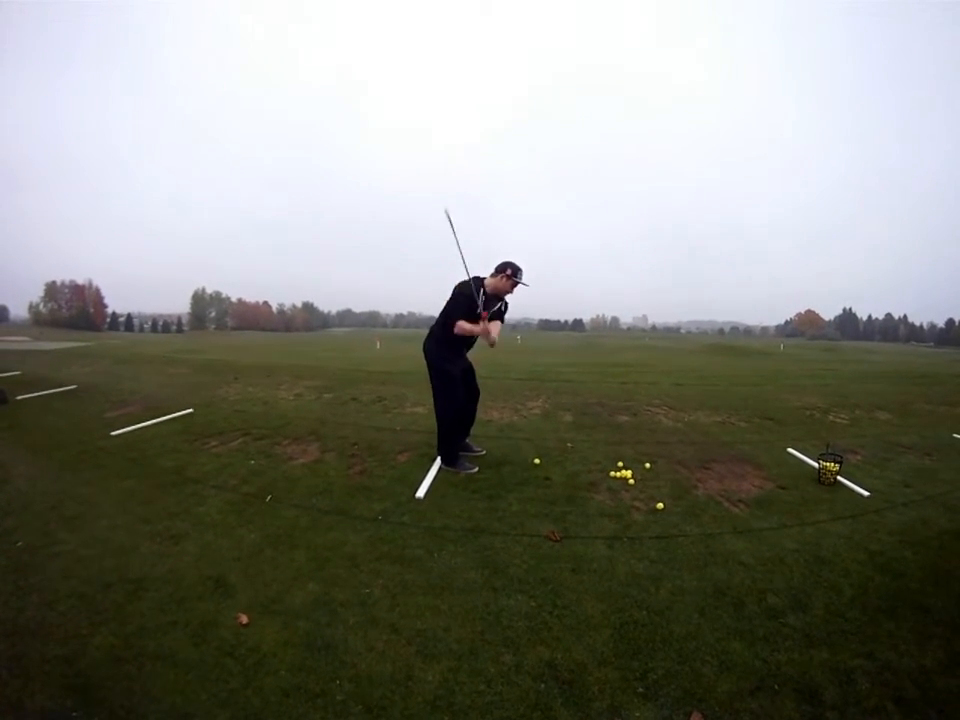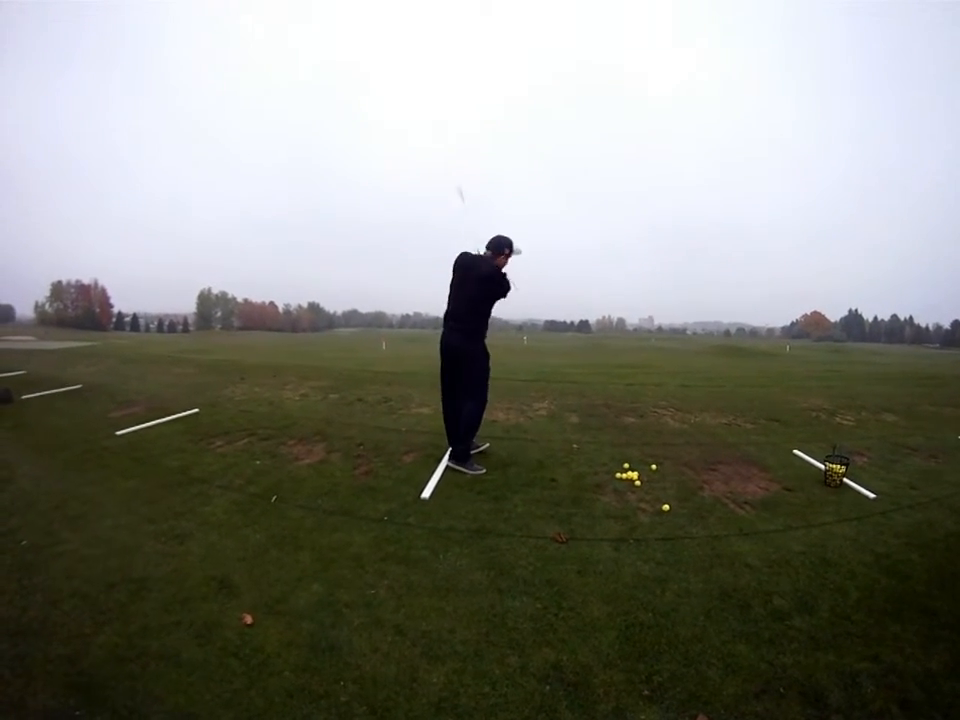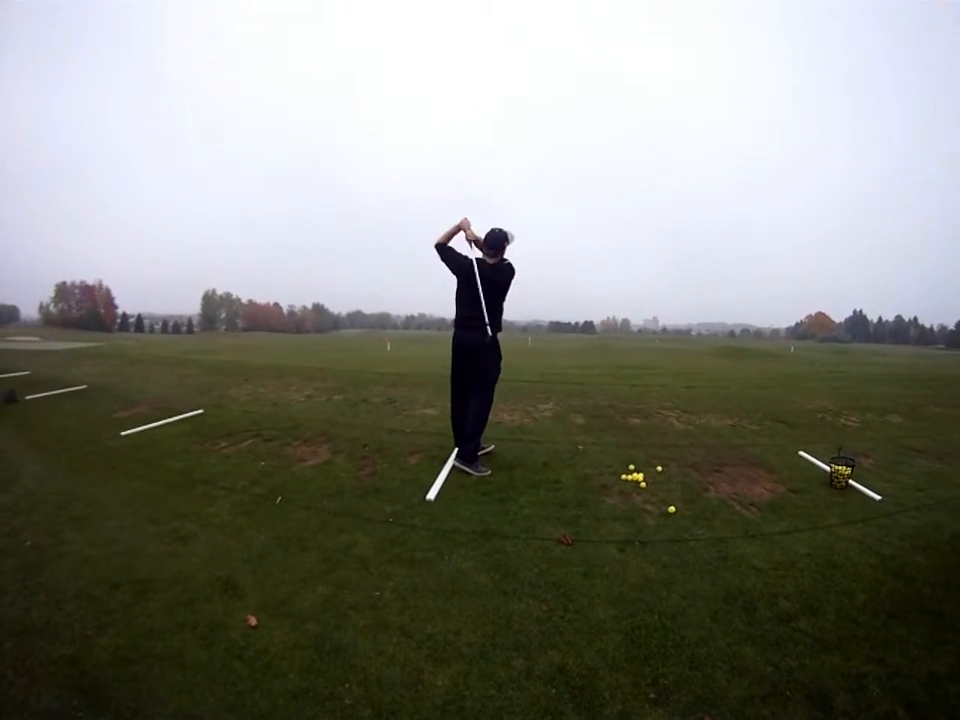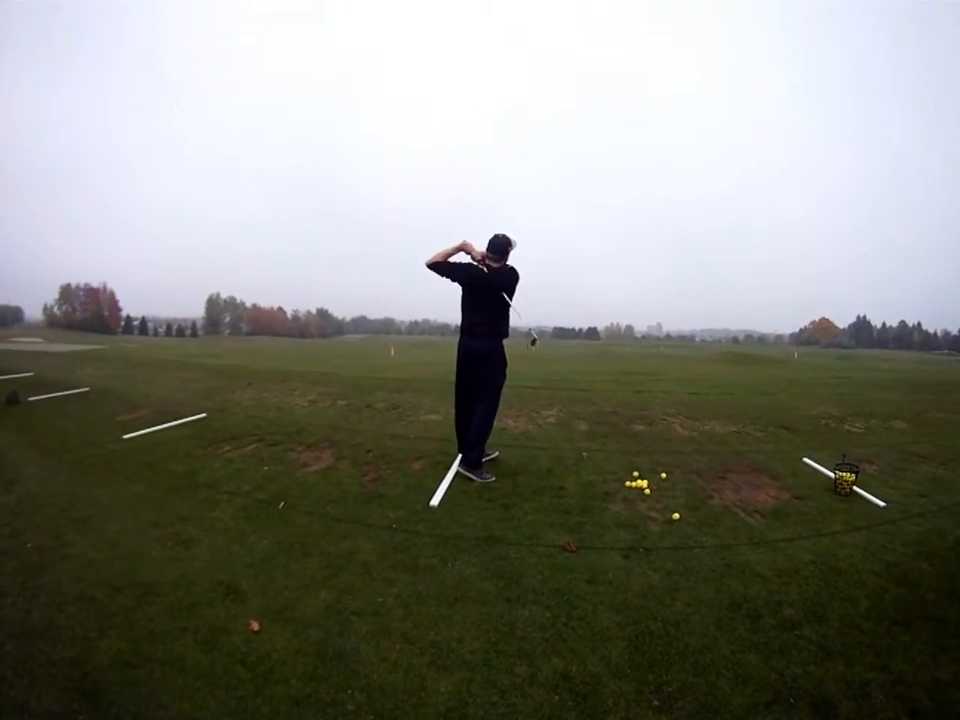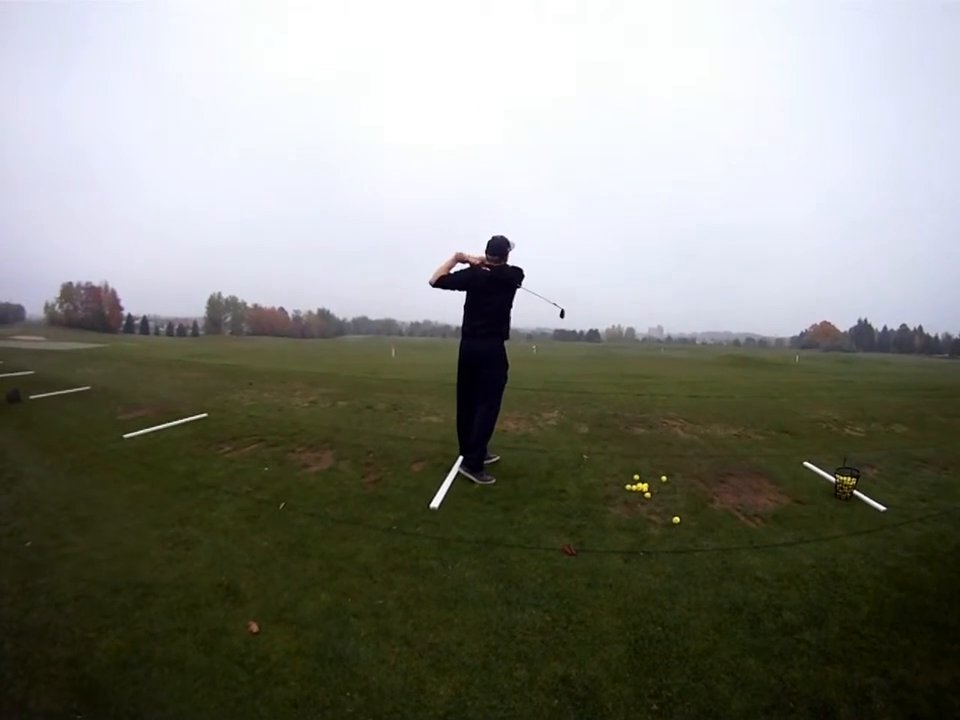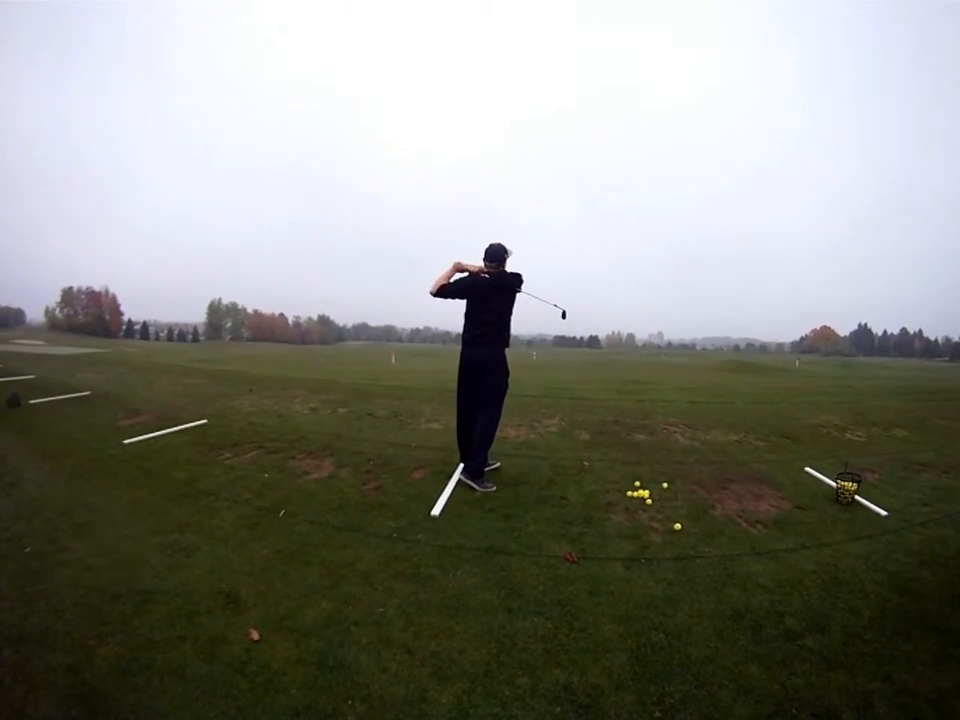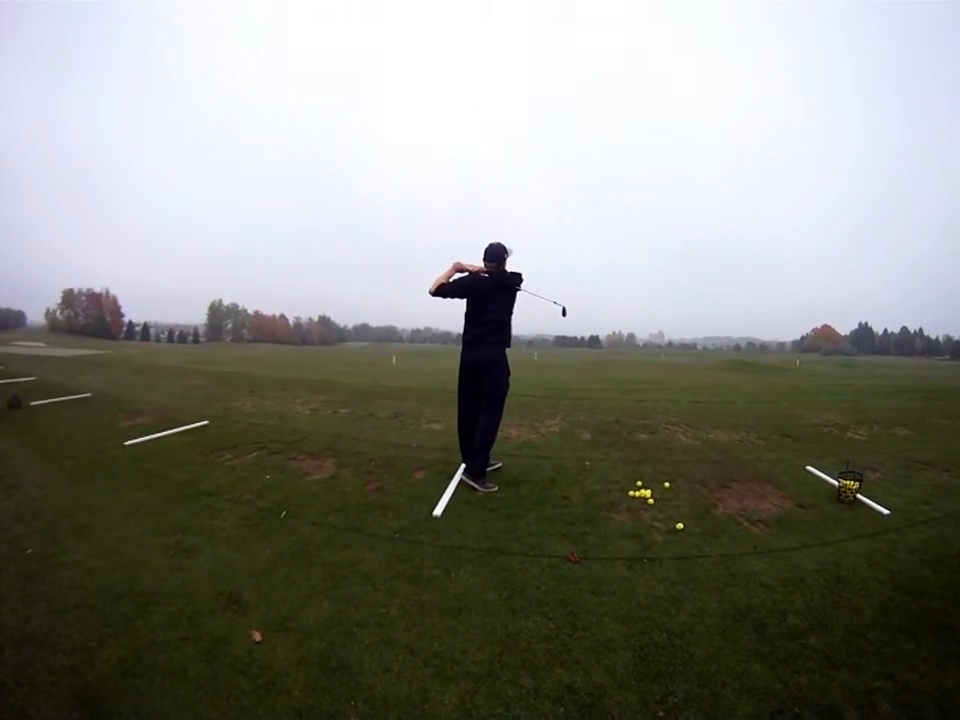
dt=0.3s
person 1, frame 1
left shoulder: (499, 303)
right shoulder: (467, 290)
left elbow: (495, 324)
right elbow: (457, 326)
left wrist: (490, 333)
right wrist: (479, 330)
left hip: (457, 352)
right hip: (439, 349)
left knee: (470, 395)
right knee: (451, 400)
left ankle: (459, 441)
right ankle: (449, 456)
person 1, frame 2
left shoulder: (464, 260)
right shoulder: (498, 279)
left wrist: (486, 256)
left hip: (448, 338)
right hip: (470, 343)
left knee: (453, 394)
right knee: (475, 397)
left ankle: (459, 442)
right ankle: (460, 455)
person 1, frame 3
left shoulder: (466, 266)
right shoulder: (506, 271)
left elbow: (440, 245)
right elbow: (495, 261)
left wrist: (459, 228)
right wrist: (475, 237)
left hip: (461, 338)
right hip: (486, 342)
left knee: (460, 394)
right knee: (481, 397)
left ankle: (468, 444)
right ankle: (467, 455)
person 1, frame 4
left shoulder: (470, 273)
right shoulder: (510, 277)
left elbow: (432, 262)
left wrist: (460, 248)
right wrist: (479, 256)
left hip: (467, 344)
right hip: (491, 348)
left knee: (465, 400)
right knee: (486, 403)
left ankle: (470, 450)
right ankle: (471, 461)
person 1, frame 5
left shoulder: (472, 275)
right shoulder: (514, 276)
left elbow: (435, 281)
left wrist: (456, 259)
right wrist: (479, 261)
left hip: (468, 346)
right hip: (492, 349)
left knee: (467, 402)
right knee: (487, 404)
left ankle: (472, 452)
right ankle: (472, 462)
person 1, frame 6
left shoulder: (473, 282)
right shoulder: (513, 282)
left elbow: (436, 291)
left wrist: (454, 269)
right wrist: (478, 270)
left hip: (469, 353)
right hip: (493, 356)
left knee: (467, 409)
right knee: (488, 412)
left ankle: (472, 459)
right ankle: (473, 470)
person 1, frame 7
left shoulder: (472, 282)
right shoulder: (512, 281)
left elbow: (435, 290)
left wrist: (455, 269)
right wrist: (478, 270)
left hip: (469, 354)
right hip: (494, 356)
left knee: (468, 410)
right knee: (490, 412)
left ankle: (473, 460)
right ankle: (475, 470)
